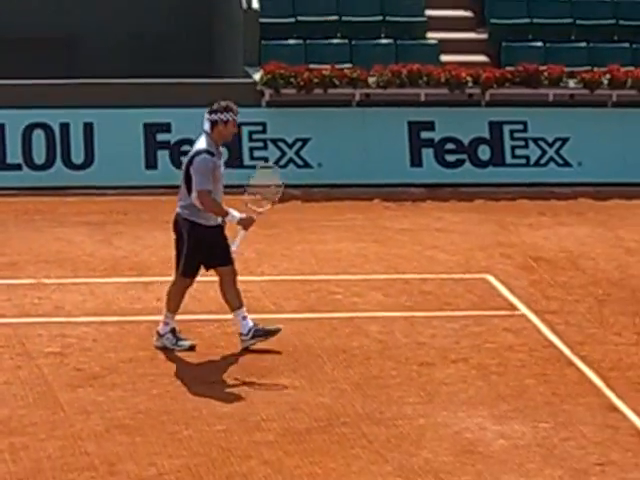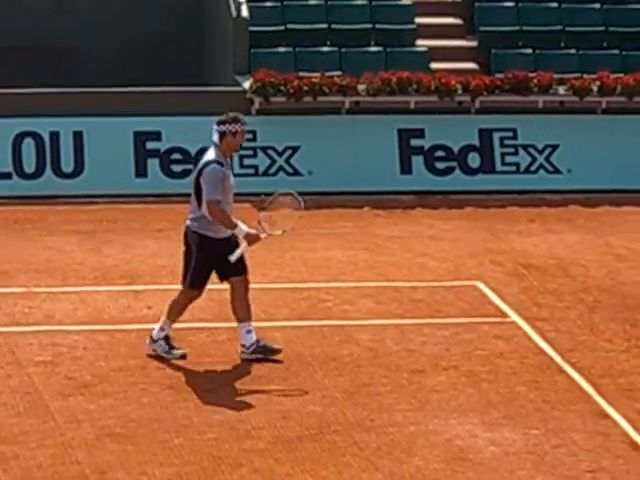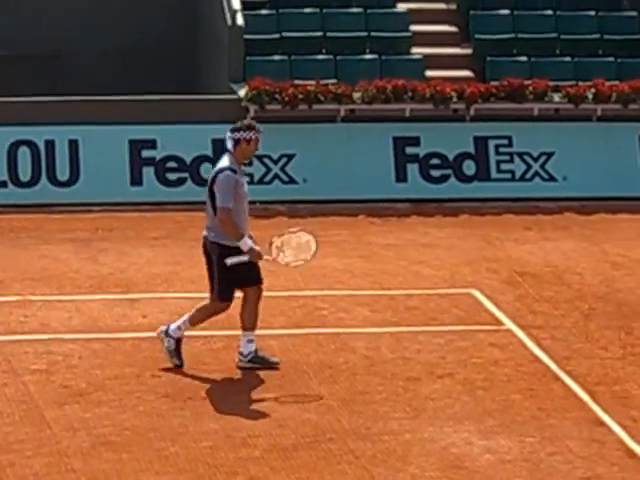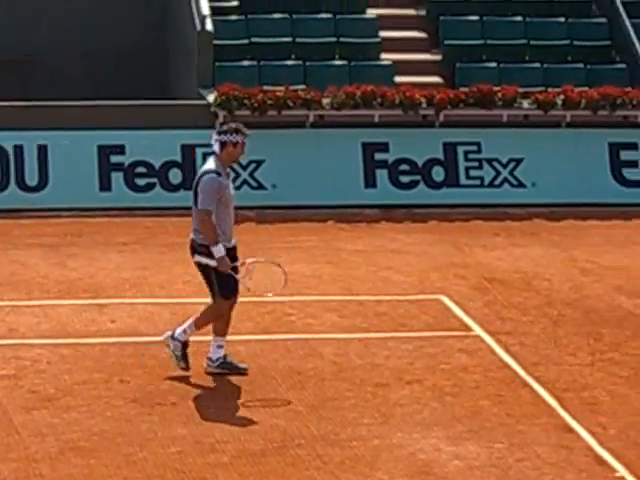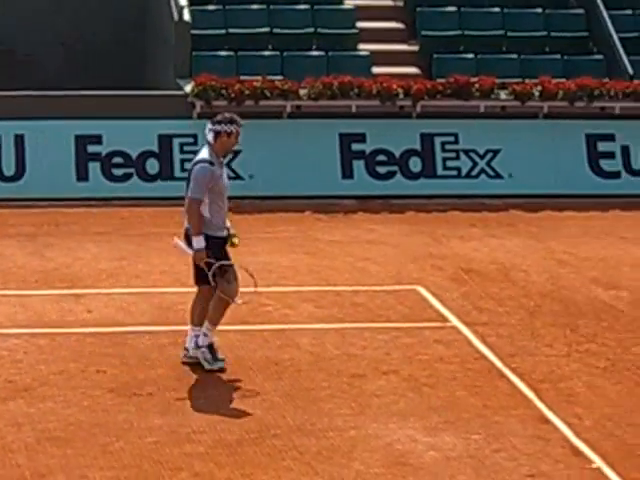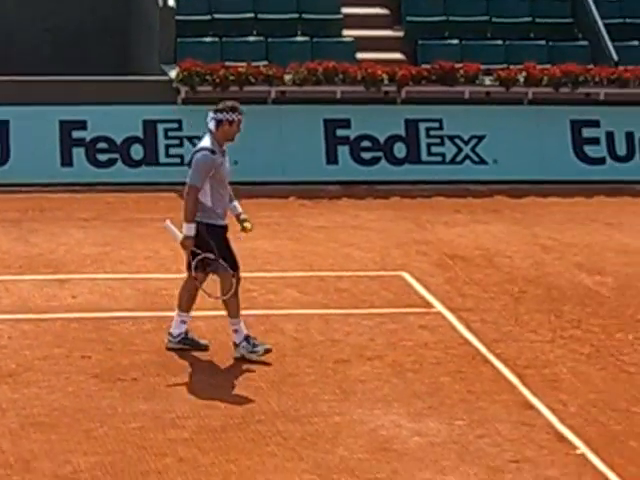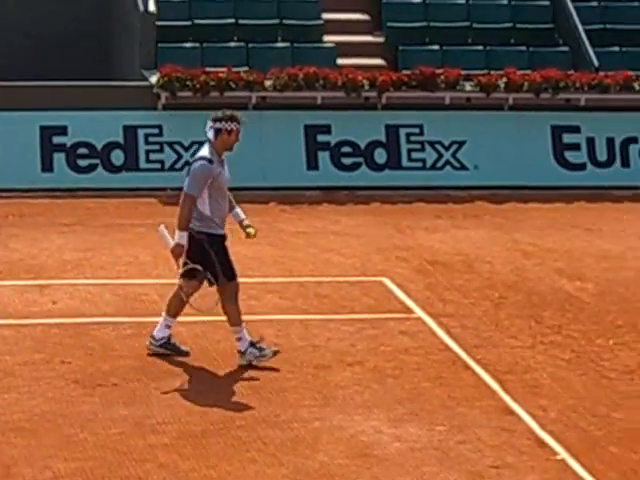
dt=0.1s
person 1, frame 1
left shoulder: (212, 150)
right shoulder: (204, 156)
right elbow: (205, 200)
right wrist: (236, 216)
left hip: (211, 225)
right hip: (192, 225)
left knee: (228, 274)
right knee: (185, 279)
left ankle: (247, 330)
right ankle: (165, 332)
person 1, frame 2
left shoulder: (222, 161)
right shoulder: (214, 167)
right elbow: (214, 210)
right wrist: (243, 231)
left hip: (221, 236)
right hip: (203, 237)
left knee: (240, 283)
right knee: (191, 291)
left ankle: (249, 344)
right ankle: (158, 338)
person 1, frame 3
left shoulder: (236, 169)
right shoulder: (227, 175)
right elbow: (225, 217)
right wrist: (248, 246)
left hip: (236, 245)
right hip: (223, 246)
left knee: (253, 292)
right knee: (220, 302)
left ankle: (248, 352)
right ankle: (173, 333)
person 1, frame 4
left shoulder: (222, 172)
right shoulder: (211, 177)
right elbow: (204, 220)
left wrist: (227, 248)
right wrist: (220, 253)
left hip: (222, 248)
right hip: (208, 250)
left knee: (229, 300)
right knee: (224, 302)
left ankle: (217, 357)
right ankle: (180, 336)
person 1, frame 5
left shoulder: (216, 162)
right shoulder: (205, 166)
right elbow: (192, 207)
left wrist: (228, 228)
right wrist: (198, 246)
left hip: (214, 237)
right hip: (206, 239)
left knee: (206, 291)
right knee: (227, 289)
left ankle: (193, 346)
right ankle: (203, 342)
person 1, frame 6
left shoulder: (219, 149)
right shoulder: (206, 154)
right elbow: (190, 194)
left wrist: (238, 212)
right wrist: (188, 232)
left hip: (213, 225)
right hip: (206, 227)
left knee: (196, 278)
right knee: (230, 279)
left ankle: (177, 333)
right ankle: (240, 340)
person 1, frame 7
left shoulder: (218, 160)
right shoulder: (204, 164)
right elbow: (186, 202)
left wrist: (242, 220)
right wrist: (180, 240)
left hip: (210, 235)
right hip: (205, 237)
left knee: (188, 286)
right knee: (230, 289)
left ankle: (160, 337)
right ankle: (245, 347)
